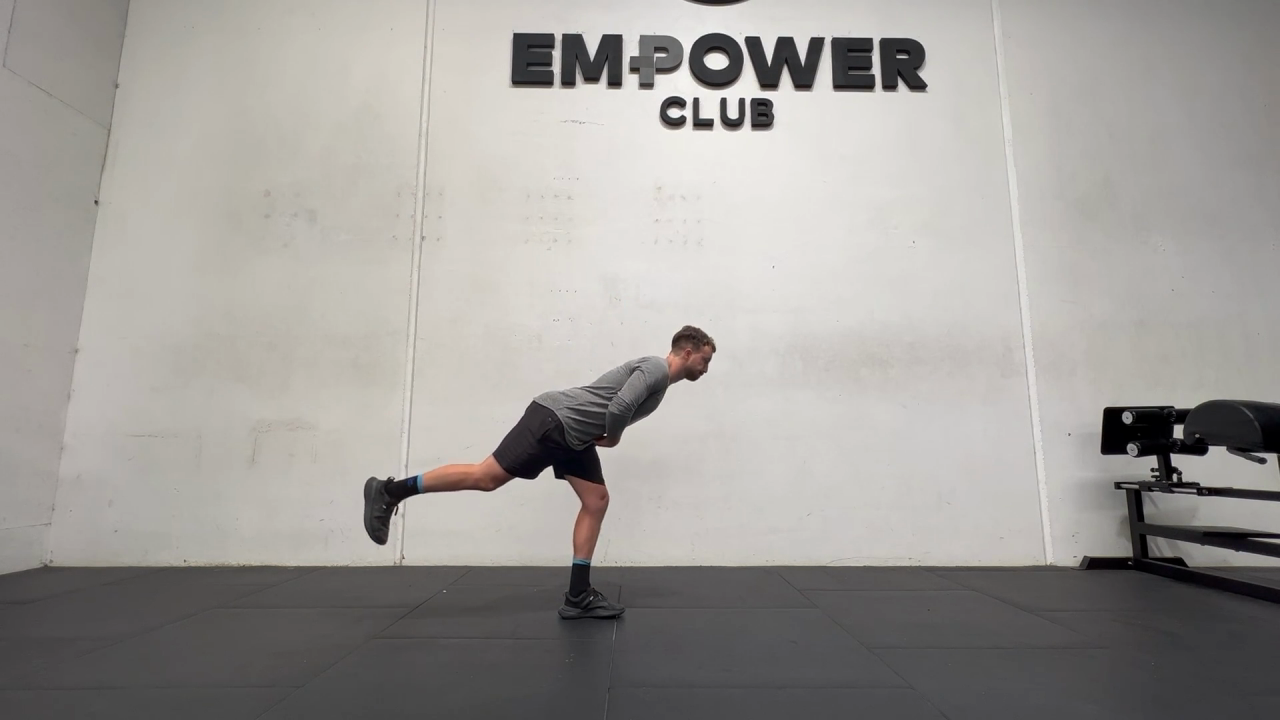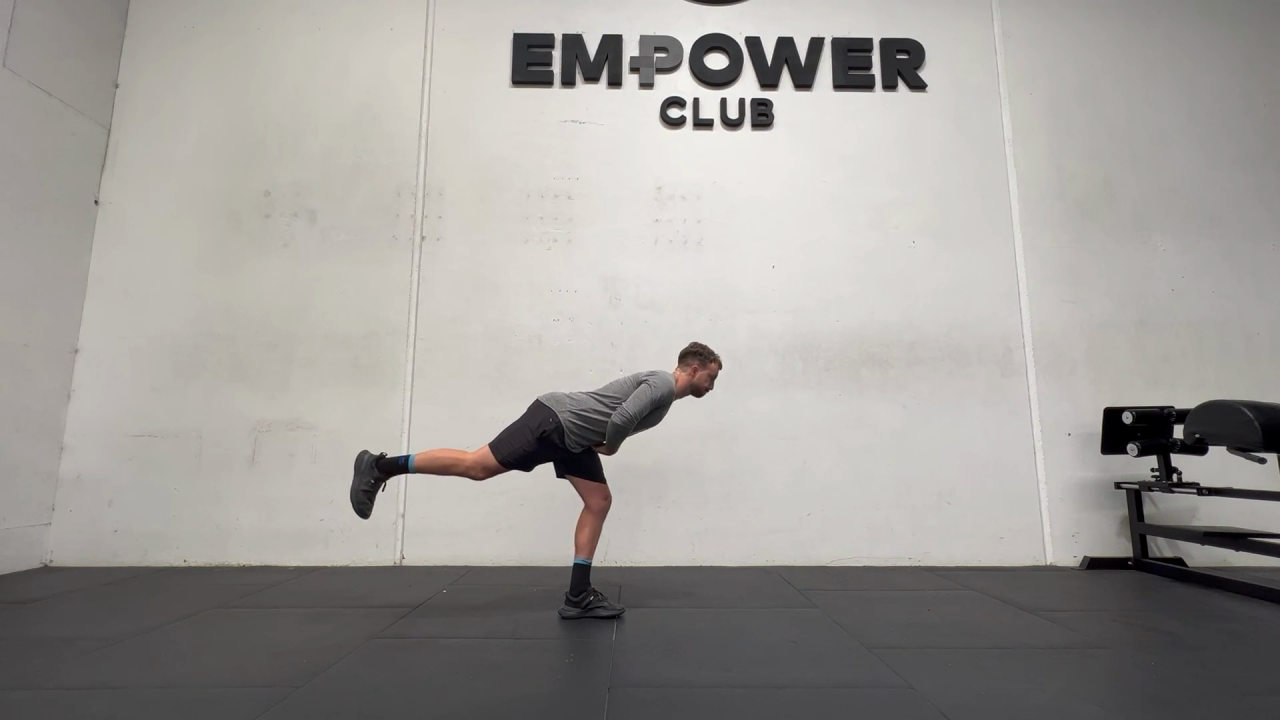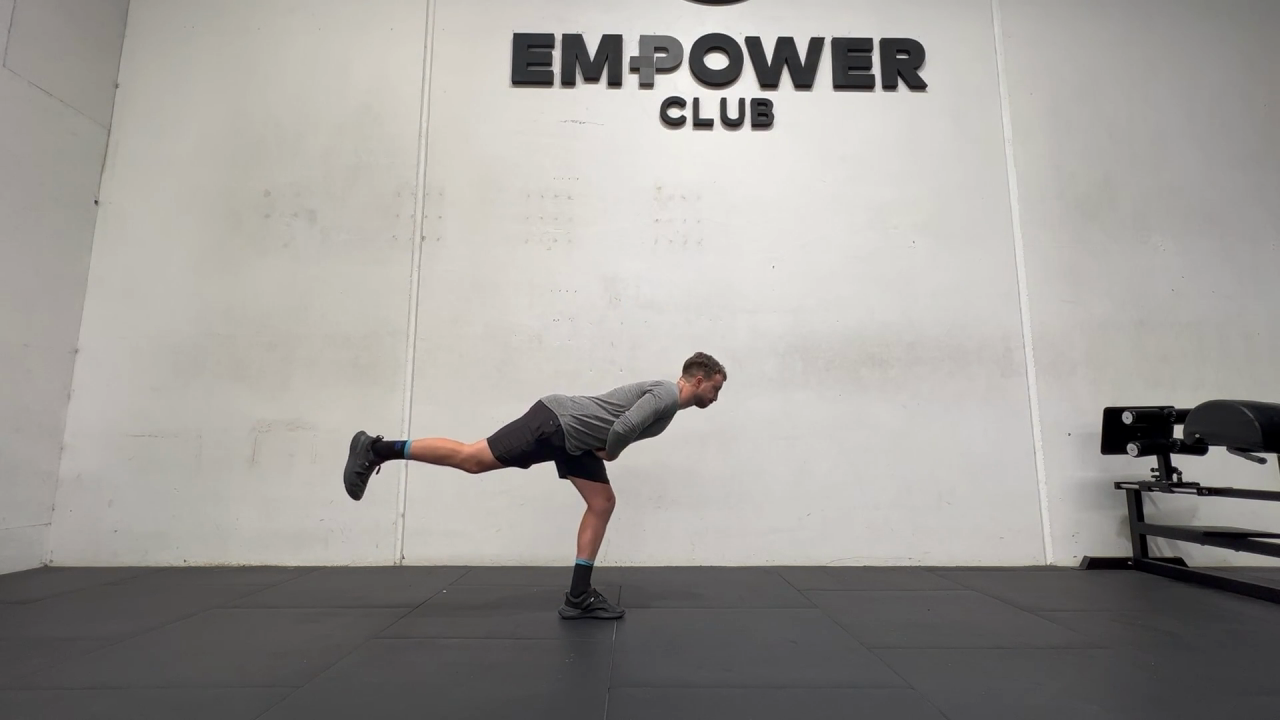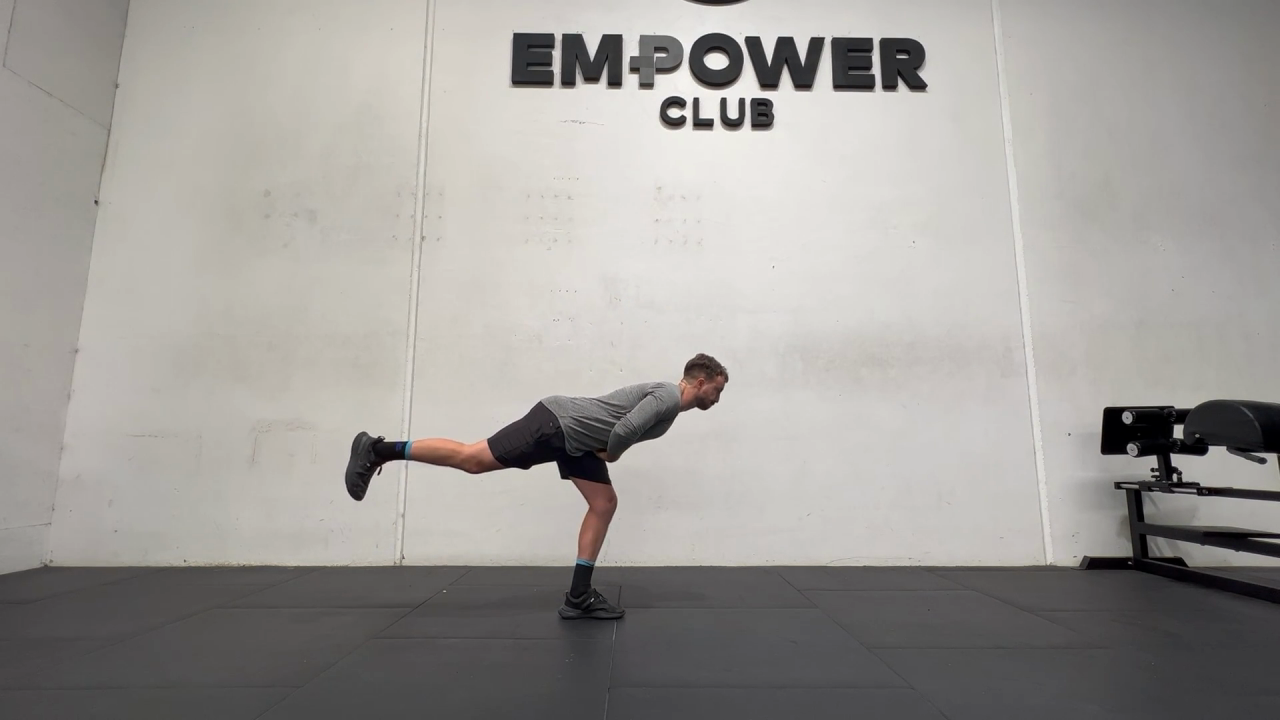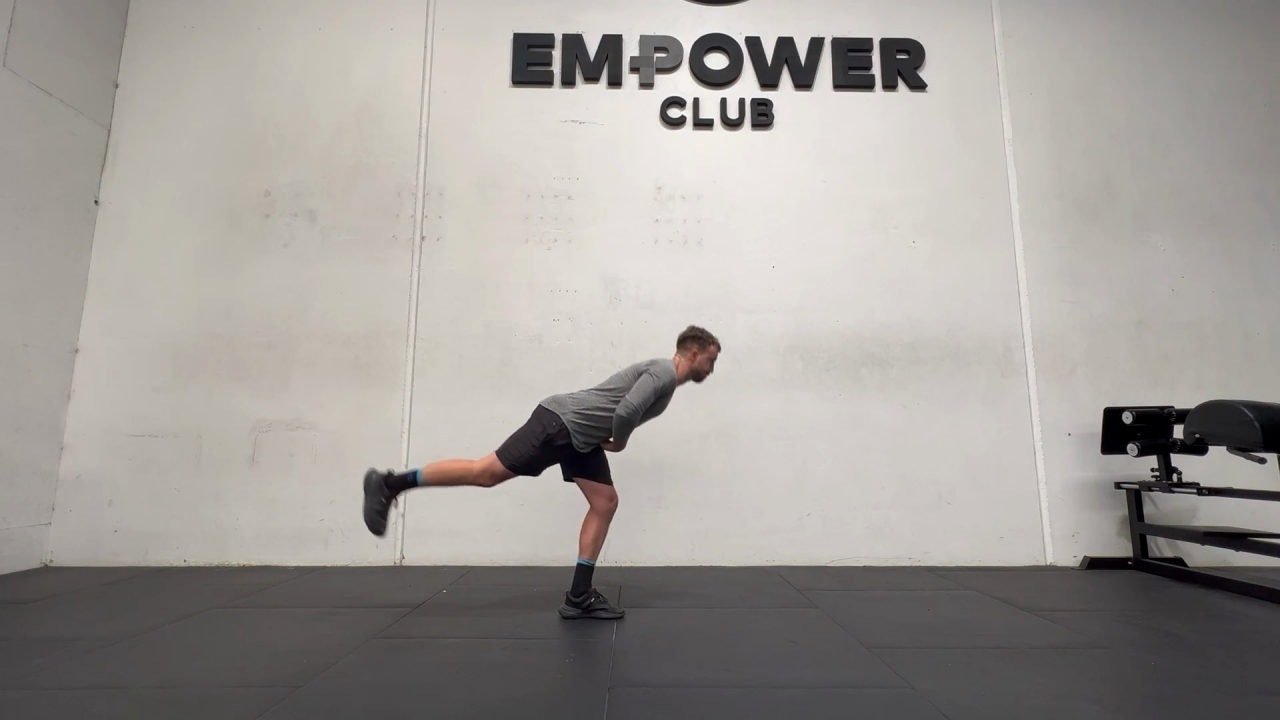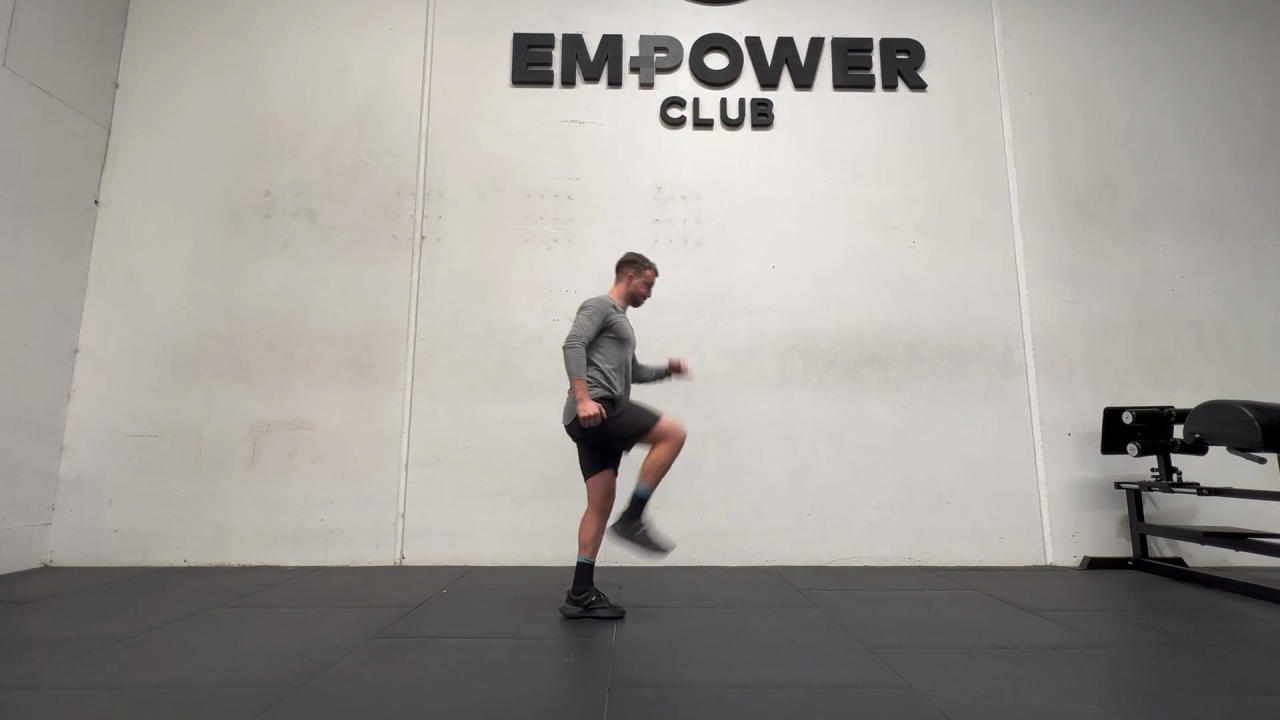
dt=0.5s
person 1, frame 1
left shoulder: (657, 379)
right shoulder: (656, 369)
right elbow: (619, 407)
left wrist: (606, 436)
right wrist: (613, 437)
left hip: (573, 435)
right hip: (553, 421)
left knee: (596, 502)
right knee: (485, 477)
left ankle: (578, 595)
right ankle: (391, 491)
person 1, frame 2
left shoulder: (661, 390)
right shoulder: (662, 384)
right elbow: (622, 418)
left wrist: (605, 445)
right wrist: (611, 447)
left hip: (572, 437)
right hip: (555, 421)
left knee: (599, 502)
right knee: (477, 466)
left ankle: (578, 595)
right ankle: (382, 466)
person 1, frame 3
left shoulder: (663, 396)
right shoulder: (666, 395)
right elbow: (624, 426)
left wrist: (603, 451)
right wrist: (611, 454)
left hip: (573, 438)
right hip: (556, 423)
left knee: (603, 504)
right knee: (471, 458)
left ankle: (579, 596)
right ankle: (377, 450)
person 1, frame 4
left shoulder: (664, 398)
right shoulder: (668, 397)
right elbow: (625, 429)
left wrist: (606, 454)
right wrist: (611, 456)
left hip: (574, 439)
right hip: (556, 424)
left knee: (605, 504)
right knee: (471, 458)
left ankle: (579, 595)
right ankle: (377, 451)
person 1, frame 5
left shoulder: (665, 380)
right shoulder: (663, 372)
right elbow: (626, 410)
left wrist: (610, 440)
right wrist: (620, 442)
left hip: (582, 437)
right hip: (561, 423)
left knee: (605, 503)
right knee: (484, 472)
left ankle: (579, 596)
right ankle: (390, 483)
person 1, frame 6
left shoulder: (619, 317)
right shoulder: (599, 306)
left elbow: (632, 372)
right elbow: (573, 345)
left wrist: (667, 370)
right wrist: (583, 398)
left hip: (608, 411)
right hip: (594, 405)
left knee: (600, 502)
right knee: (673, 434)
left ankle: (581, 593)
right ankle: (632, 519)
